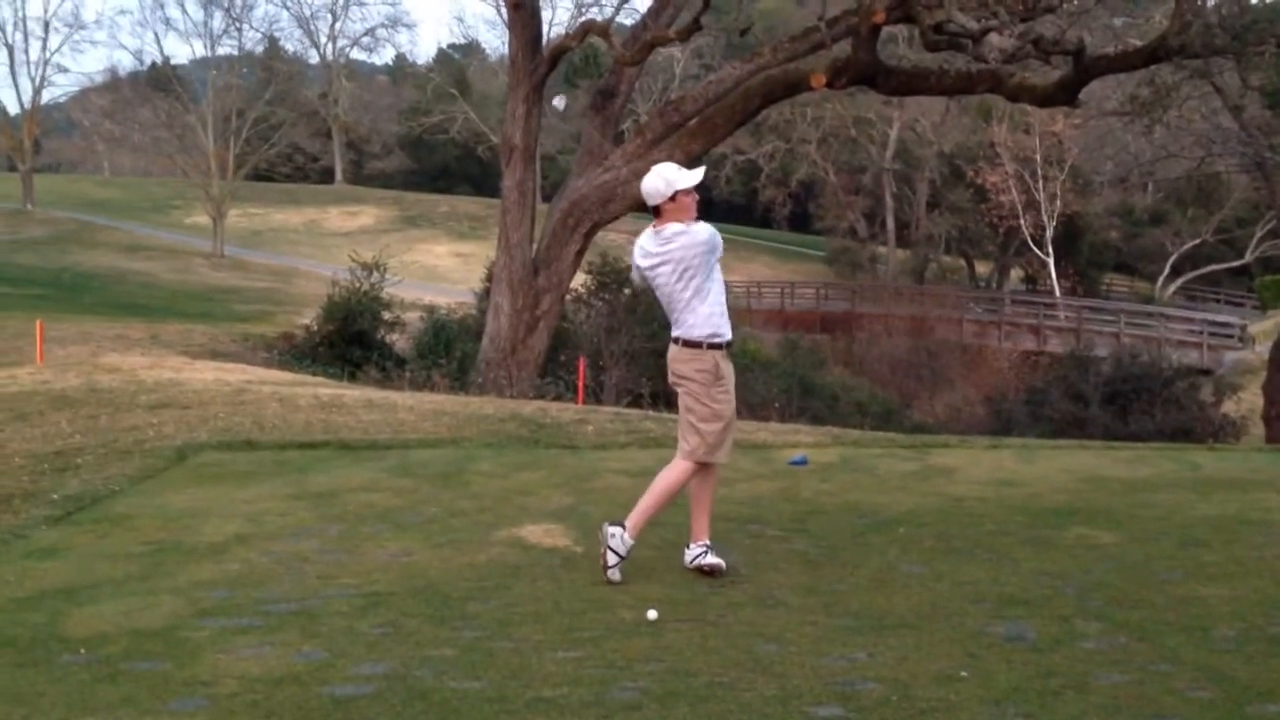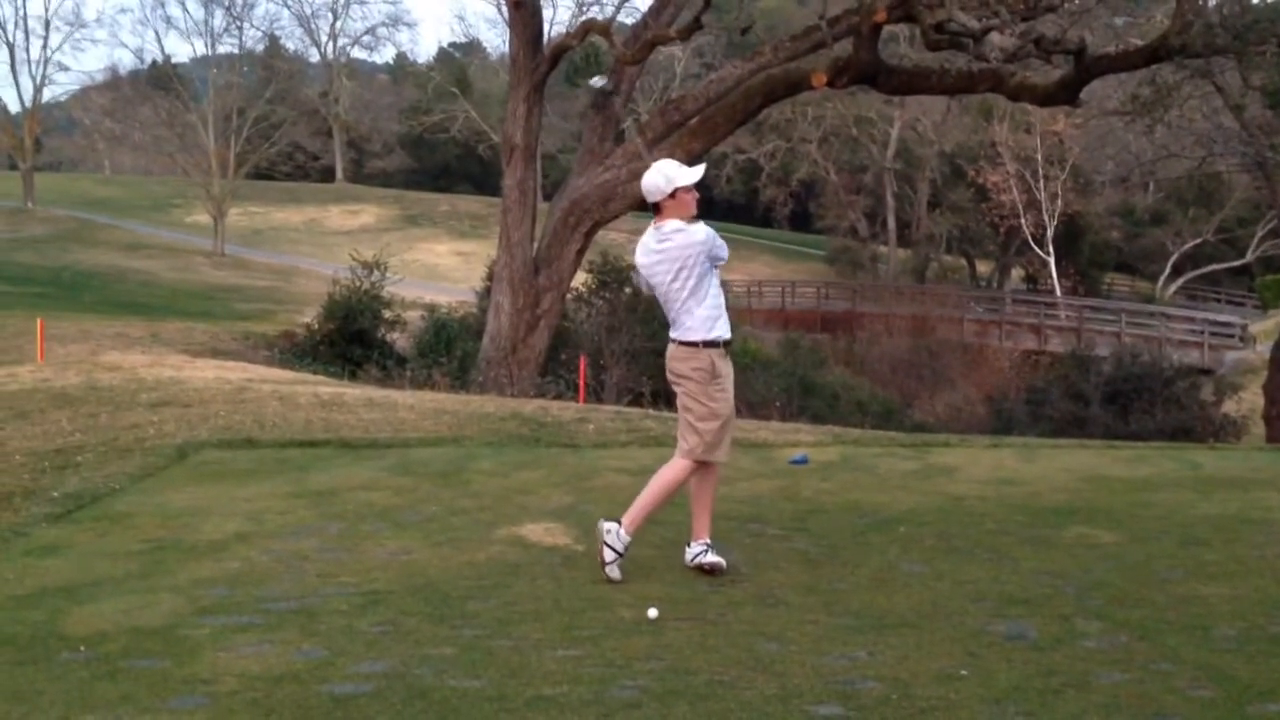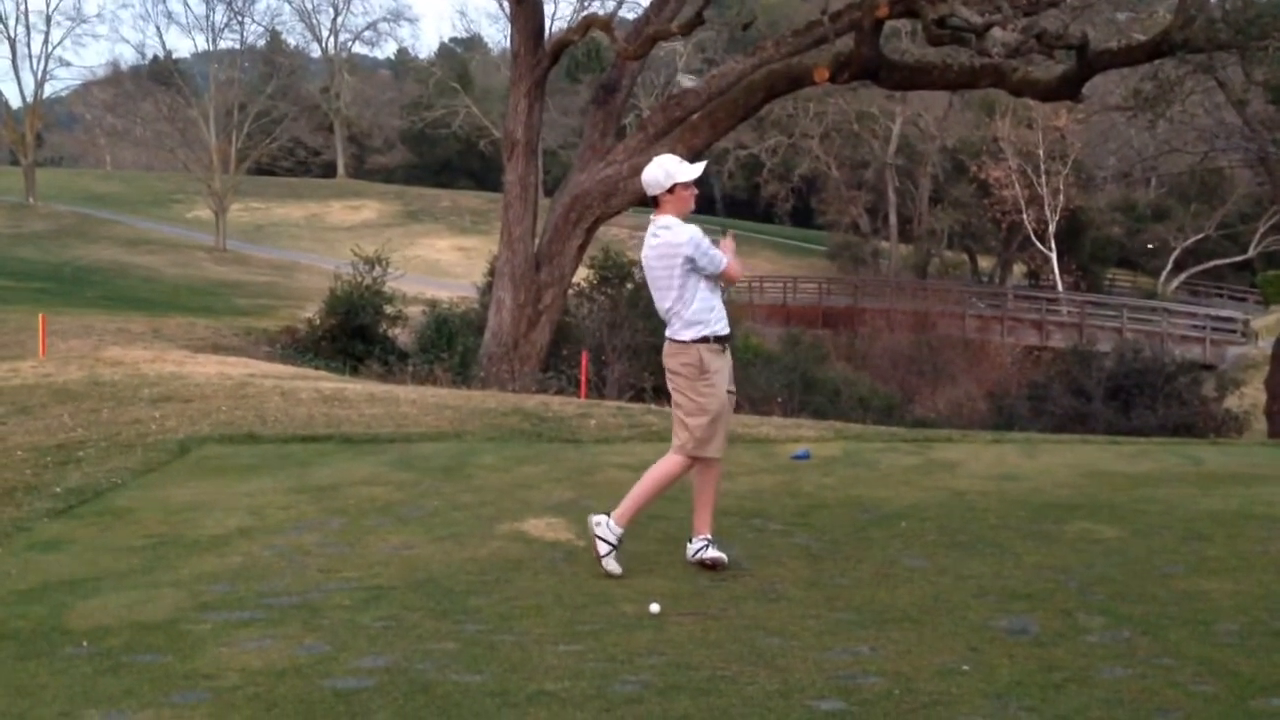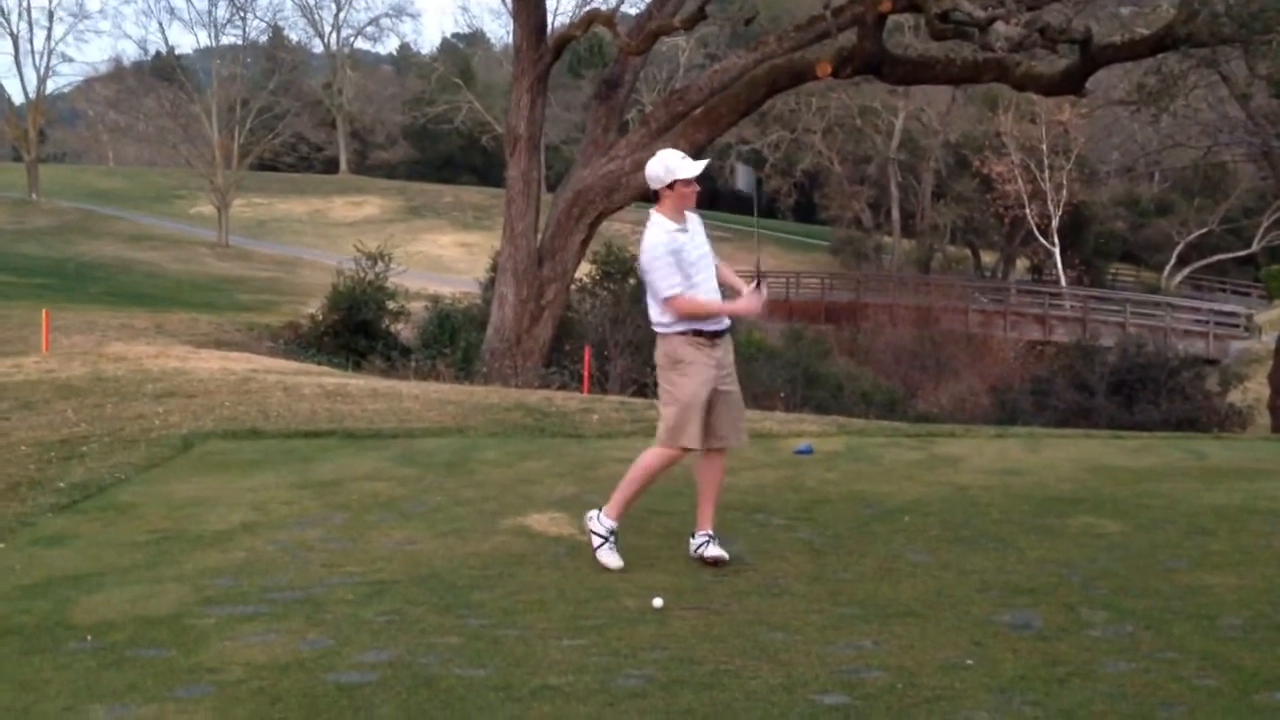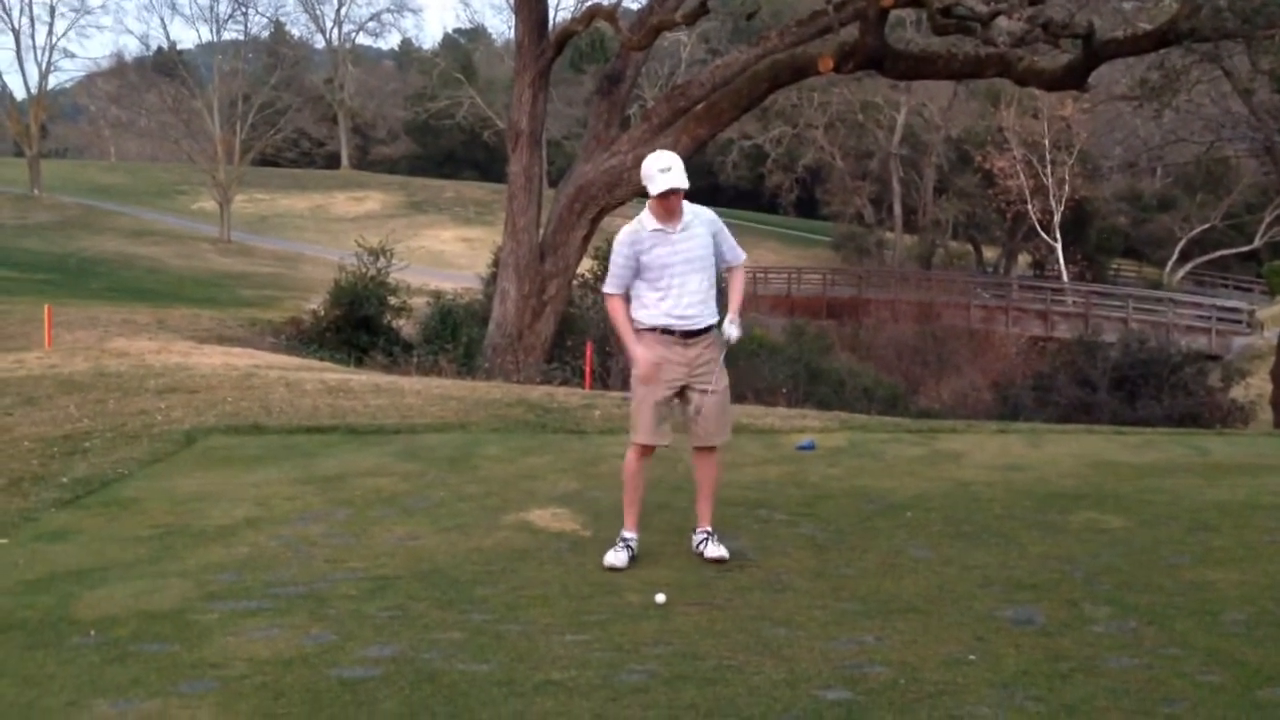
dt=0.3s
person 1, frame 1
left shoulder: (643, 247)
right shoulder: (701, 236)
left hip: (692, 351)
right hip: (704, 357)
left knee: (710, 452)
right knee: (692, 456)
left ankle: (699, 544)
right ankle: (625, 532)
person 1, frame 2
left shoulder: (646, 246)
right shoulder: (700, 236)
right elbow: (722, 257)
left hip: (692, 352)
right hip: (703, 356)
left knee: (710, 452)
right knee: (691, 455)
left ankle: (699, 543)
right ankle: (621, 529)
person 1, frame 3
left shoulder: (660, 235)
right shoulder: (685, 236)
right elbow: (732, 272)
left wrist: (716, 257)
right wrist: (727, 250)
left hip: (711, 350)
right hip: (697, 354)
left knee: (713, 448)
right knee: (687, 453)
left ankle: (701, 539)
right ankle: (611, 524)
person 1, frame 4
left shoulder: (692, 224)
right shoulder: (658, 241)
right elbow: (679, 305)
left wrist: (741, 285)
right wrist: (736, 308)
left hip: (718, 344)
right hip: (683, 348)
left knee: (717, 444)
right knee: (672, 444)
left ankle: (703, 535)
right ankle: (606, 518)
person 1, frame 5
left shoulder: (708, 221)
right shoulder: (632, 236)
left elbow: (736, 267)
right elbow: (614, 297)
left wrist: (733, 315)
right wrist: (634, 346)
left hip: (706, 343)
right hip: (657, 347)
left knee: (708, 443)
right knee: (643, 443)
left ankle: (704, 532)
right ankle: (628, 535)
